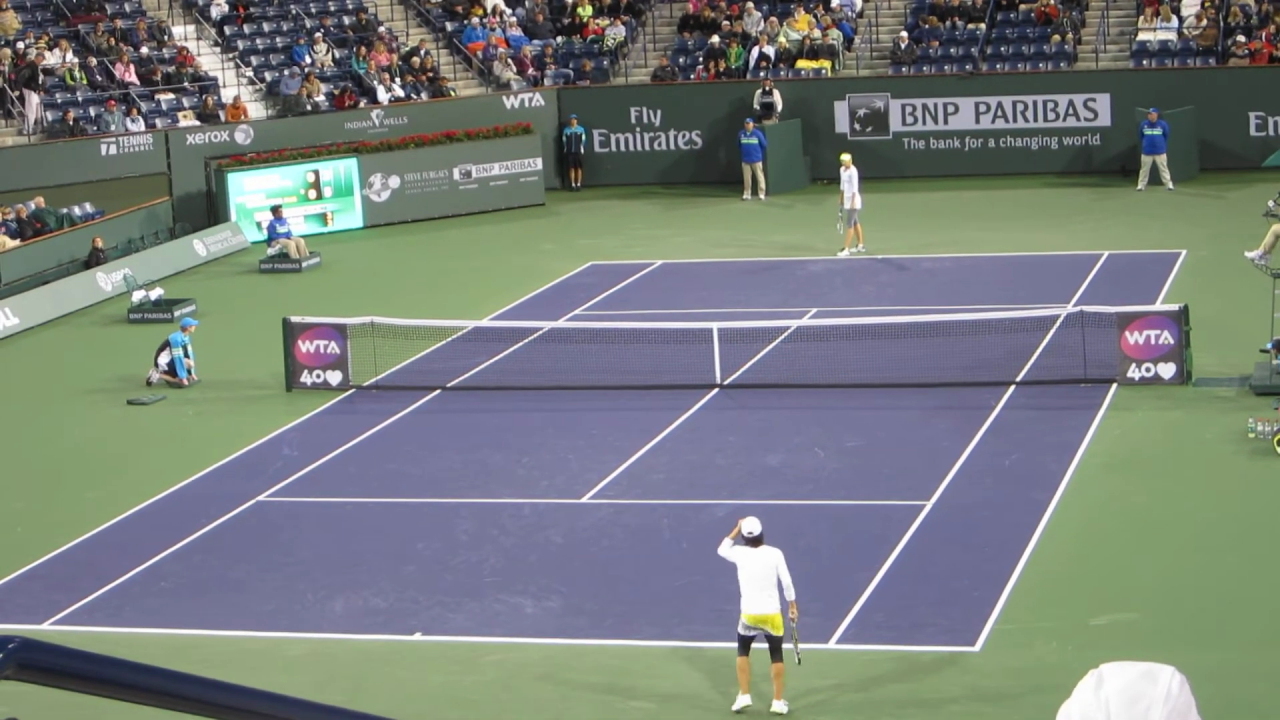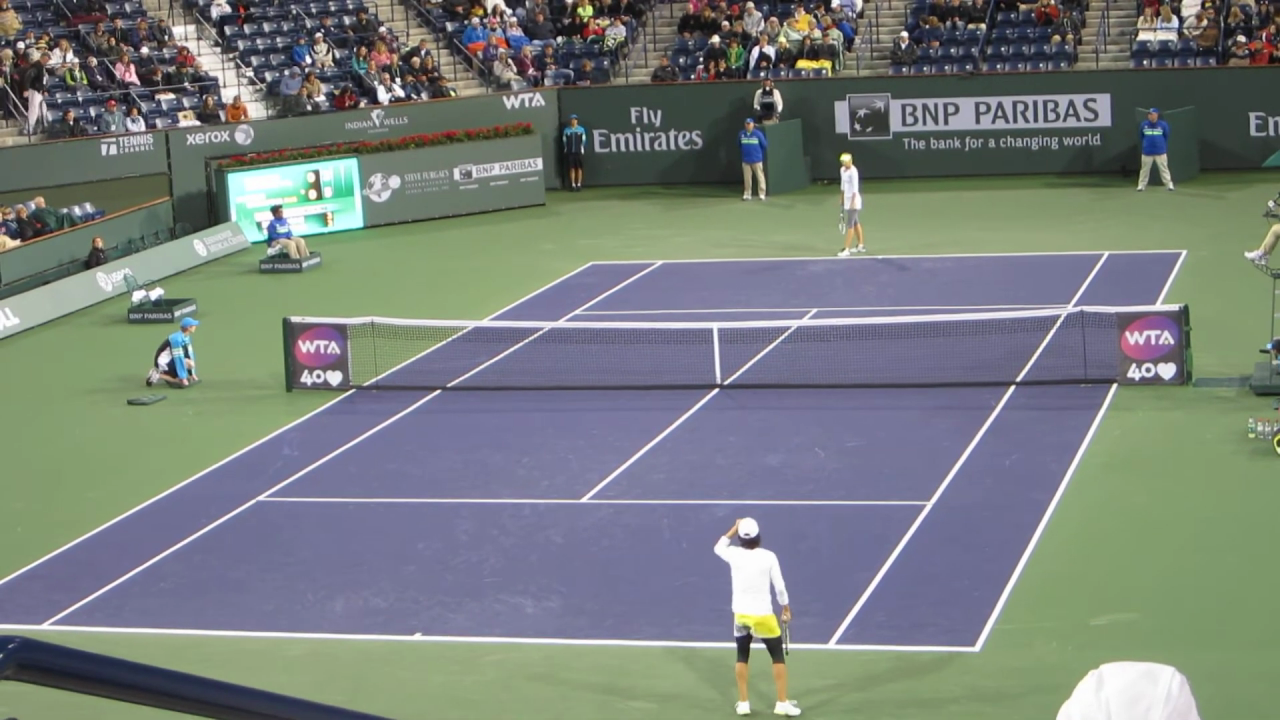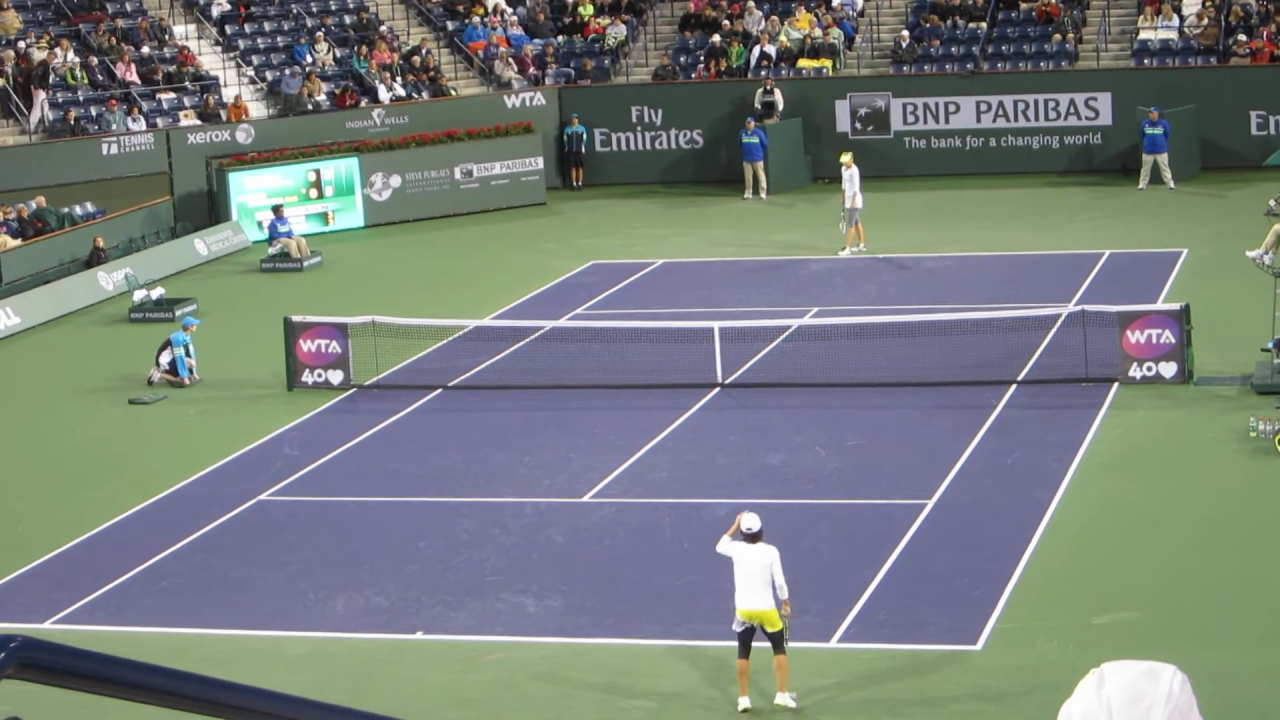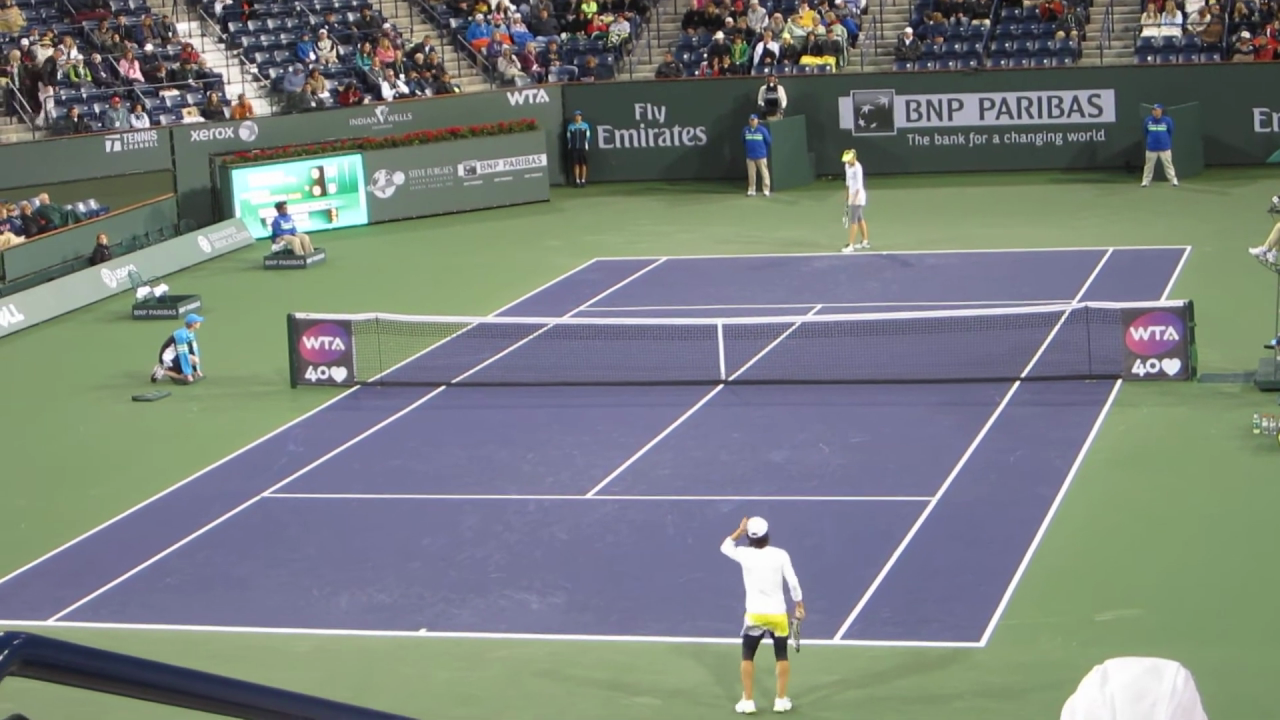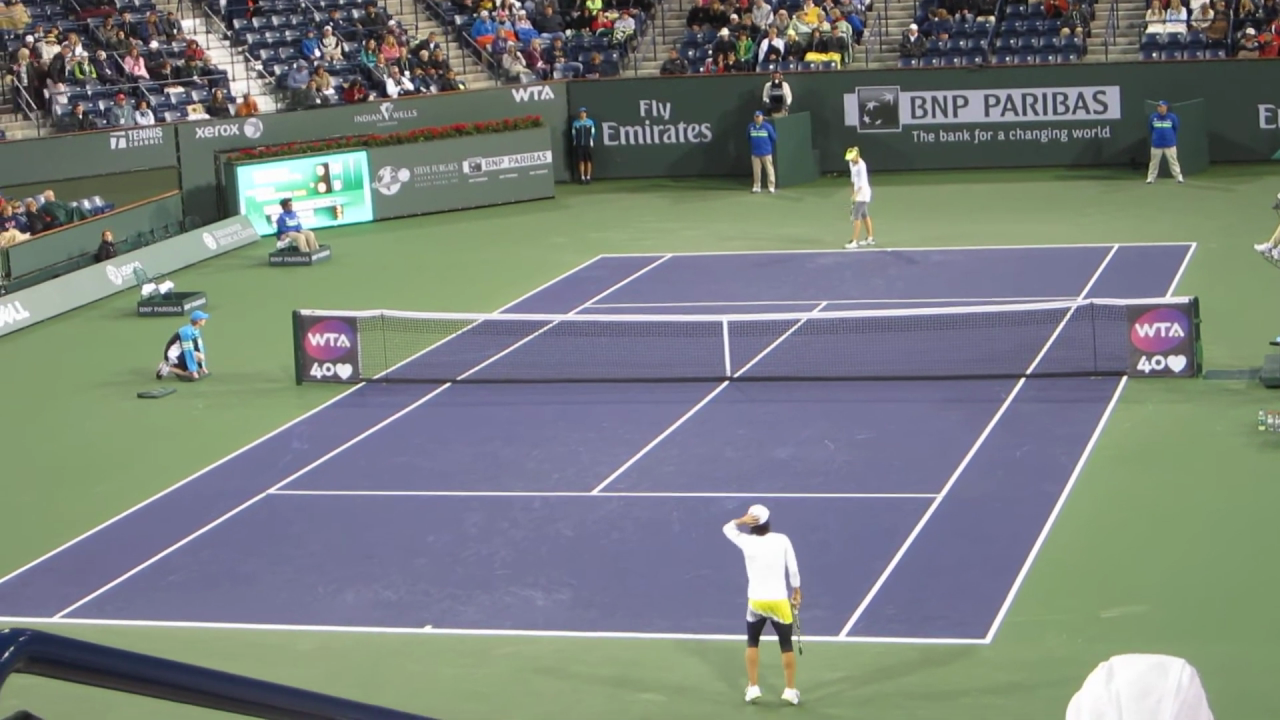
dt=0.2s
person 1, frame 1
left shoulder: (739, 553)
right shoulder: (775, 553)
left elbow: (721, 549)
right elbow: (787, 582)
left wrist: (736, 530)
right wrist: (792, 606)
left hip: (749, 614)
right hip: (772, 613)
left knee: (743, 652)
right knee: (776, 656)
left ankle: (743, 695)
right ankle: (778, 702)
person 1, frame 2
left shoulder: (734, 554)
right shoulder: (769, 557)
left elbow: (718, 548)
right elbow: (779, 587)
left wrist: (734, 529)
right wrist: (786, 609)
left hip: (742, 615)
right hip: (764, 616)
left knee: (742, 657)
right knee: (778, 657)
left ankle: (743, 702)
right ankle: (782, 703)
person 1, frame 3
left shoulder: (736, 549)
right shoulder: (771, 551)
left elbow: (719, 547)
right elbow: (779, 582)
left wrist: (735, 526)
right wrist: (786, 603)
left hip: (744, 610)
right hip: (767, 610)
left knee: (743, 653)
right knee: (779, 649)
left ankle: (743, 698)
right ankle: (782, 693)
person 1, frame 4
left shoulder: (744, 554)
right shoulder: (780, 555)
left elbow: (725, 547)
right elbow: (793, 583)
left wrist: (739, 531)
right wrist: (799, 605)
left hip: (754, 614)
right hip: (777, 615)
left knee: (747, 655)
right knee: (781, 655)
left ankle: (747, 701)
right ankle: (781, 699)
person 1, frame 5
left shoulder: (746, 541)
right shoulder: (782, 540)
left elbow: (727, 528)
right elbow: (793, 570)
left wrist: (742, 520)
right wrist: (796, 592)
left hip: (756, 601)
right hip: (779, 601)
left knee: (752, 643)
right knee: (786, 645)
left ankle: (753, 687)
right ankle: (790, 690)
